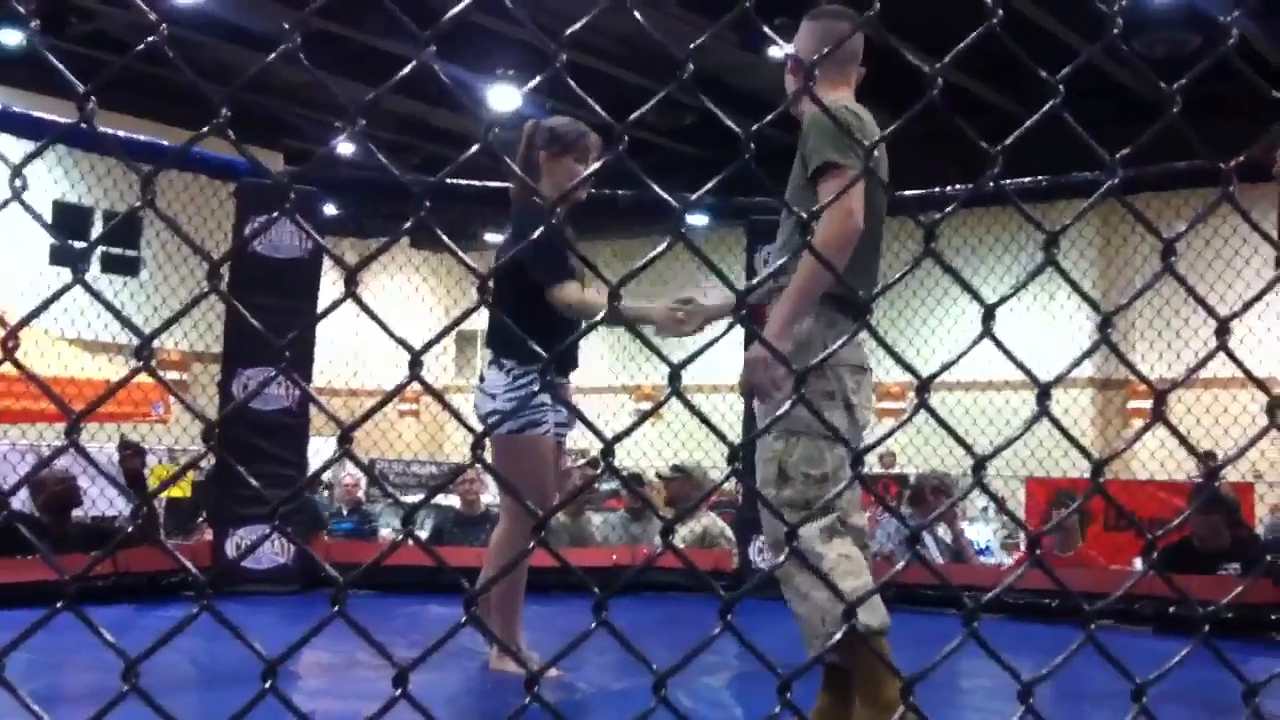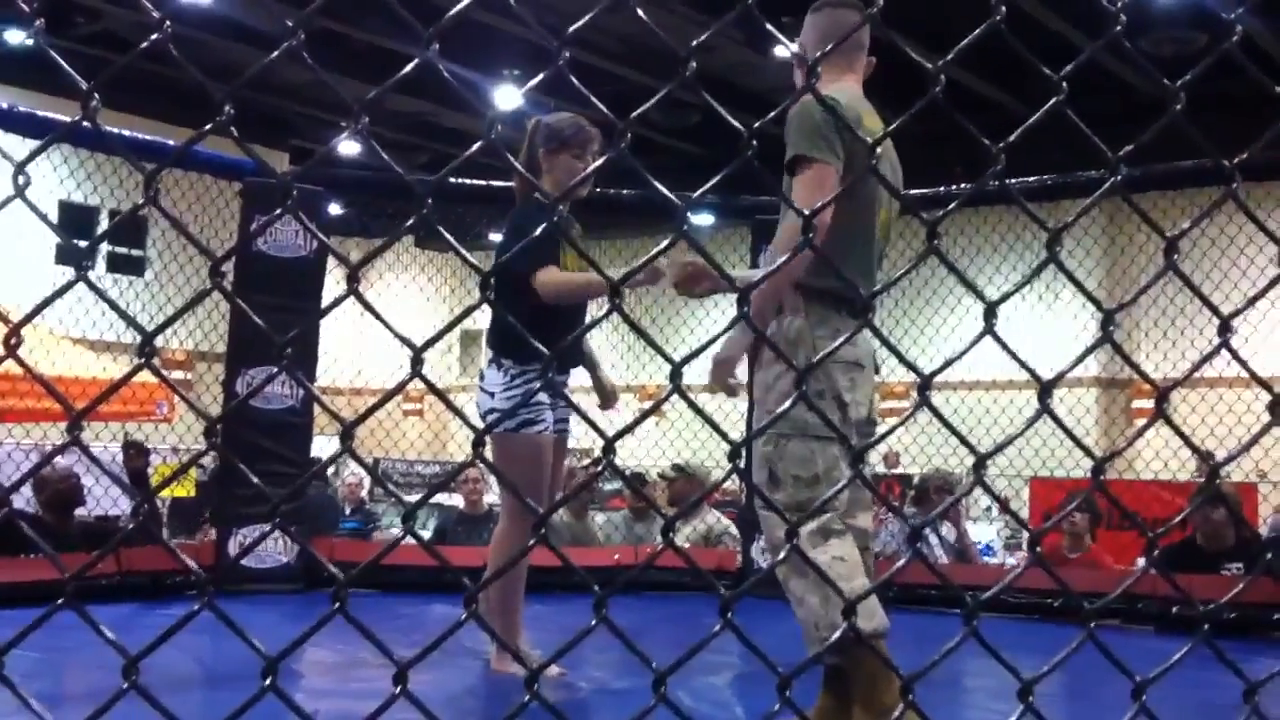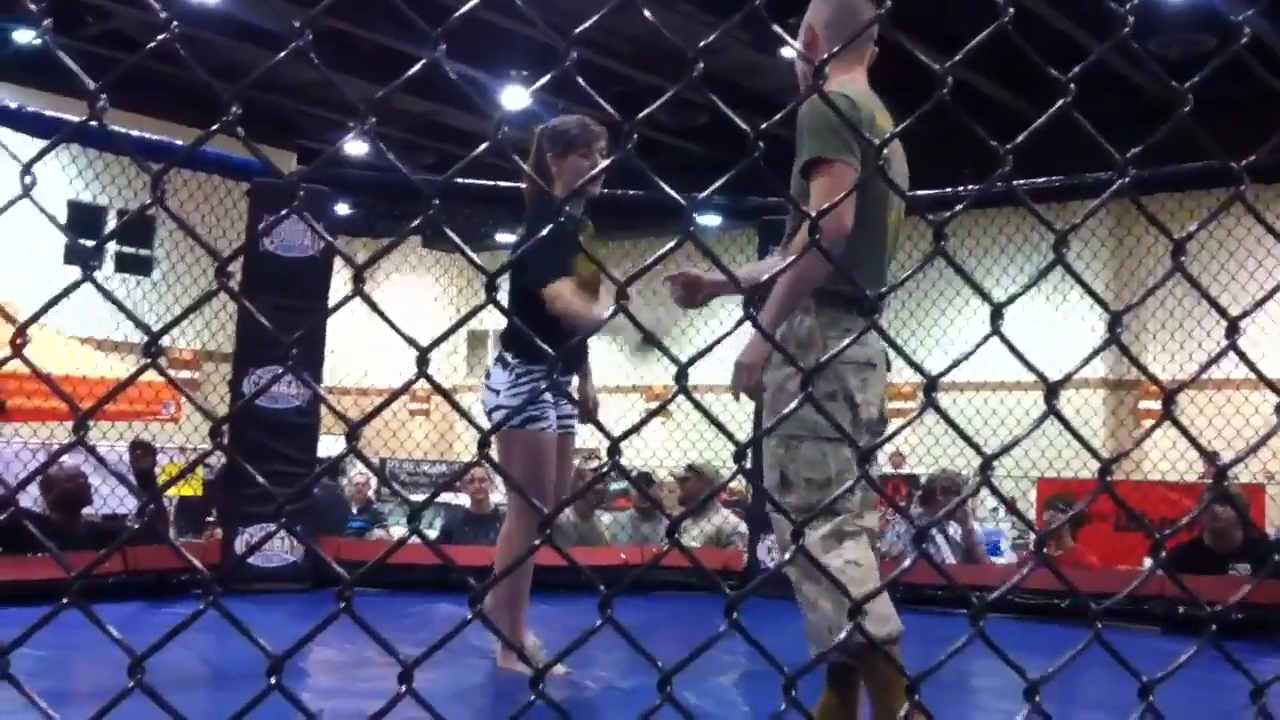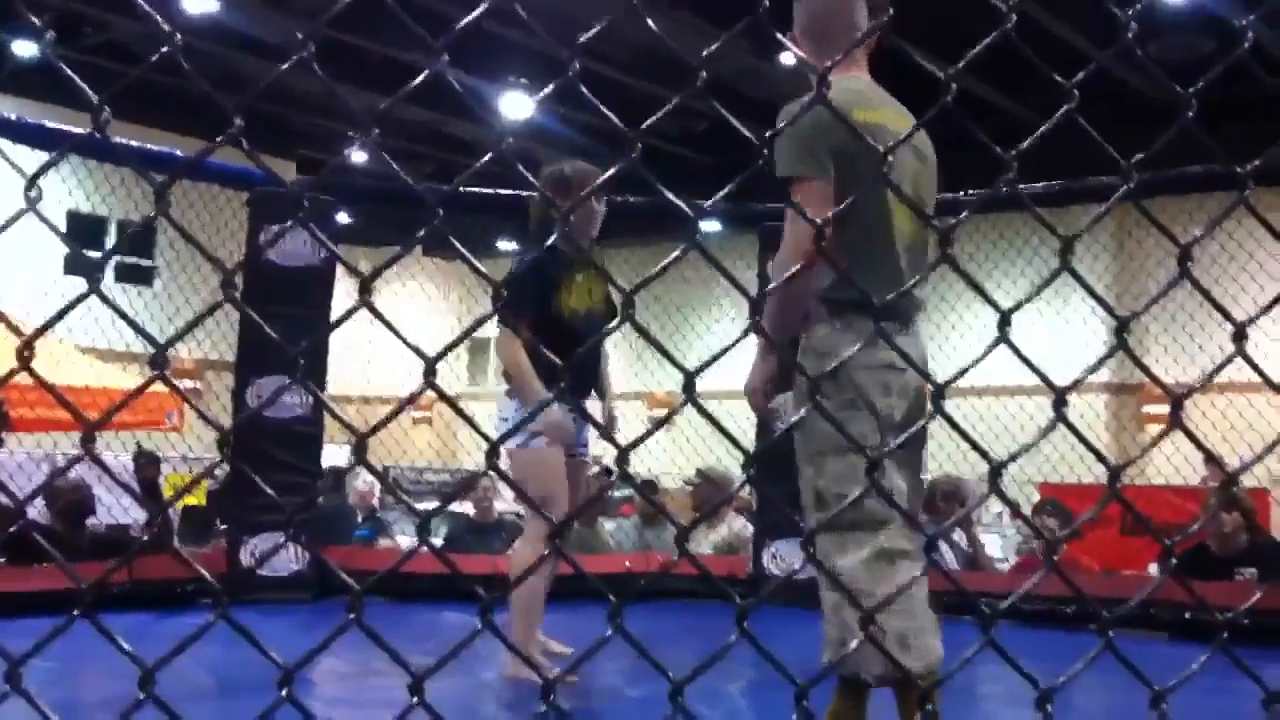
dt=0.5s
person 1, frame 1
left shoulder: (827, 120)
right shoulder: (862, 128)
left elbow: (841, 225)
left wrist: (773, 331)
right wrist: (721, 306)
left hip: (812, 340)
right hip: (836, 347)
left knee: (799, 518)
right knee: (831, 521)
person 1, frame 2
left shoulder: (817, 110)
right shoulder: (881, 138)
left elbow: (812, 221)
left wrist: (744, 327)
right wrist: (722, 281)
left hip: (808, 335)
right hip: (850, 343)
left knee: (798, 518)
right knee: (840, 521)
person 1, frame 3
left shoulder: (826, 108)
right shoulder: (884, 125)
left elbow: (828, 226)
left wrist: (763, 330)
right wrist: (719, 283)
left hip: (817, 336)
right hip: (858, 342)
left knee: (812, 522)
right knee: (842, 523)
person 1, frame 4
left shoulder: (811, 115)
right shoulder: (912, 127)
left elbow: (805, 249)
left wrist: (768, 349)
left hip: (848, 343)
right hip: (905, 345)
left knee: (863, 537)
right knee: (878, 534)
person 2, frame 1
left shoulder: (552, 227)
right shoulder: (534, 221)
right elbow: (566, 299)
left wrist: (563, 390)
right wrist: (647, 314)
left hip: (543, 384)
right hip: (519, 381)
left knee: (527, 516)
right knee: (527, 515)
left ankle: (497, 632)
right ankle: (507, 647)
person 2, frame 2
left shoulder: (564, 224)
right shoulder: (531, 217)
right elbow: (550, 287)
left wrist: (596, 371)
right wrist: (630, 277)
left hip: (551, 383)
right hip: (518, 378)
left knee: (537, 515)
right knee: (523, 515)
left ankle: (501, 625)
right ankle: (506, 649)
person 2, frame 3
left shoulder: (574, 225)
right shoulder: (546, 225)
right elbow: (559, 300)
left wrist: (584, 377)
left hip: (555, 383)
right hip: (527, 379)
left knee: (550, 509)
right knee: (529, 512)
left ankle: (504, 605)
right ankle: (511, 646)
person 2, frame 4
left shoulder: (594, 270)
right shoulder: (536, 266)
right elbow: (509, 341)
left wrist: (606, 400)
right wrist: (543, 403)
left hip: (574, 410)
right hip: (535, 409)
left knee: (561, 525)
right knee: (543, 523)
left ankle: (527, 629)
right ankle: (521, 647)
